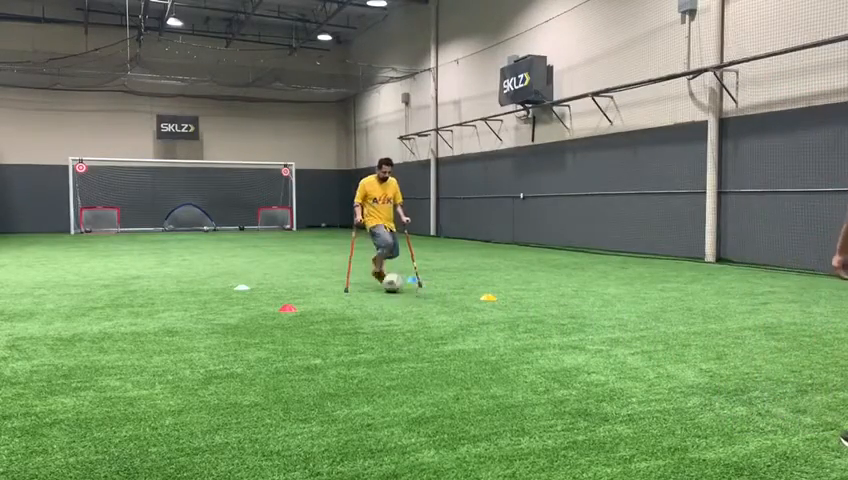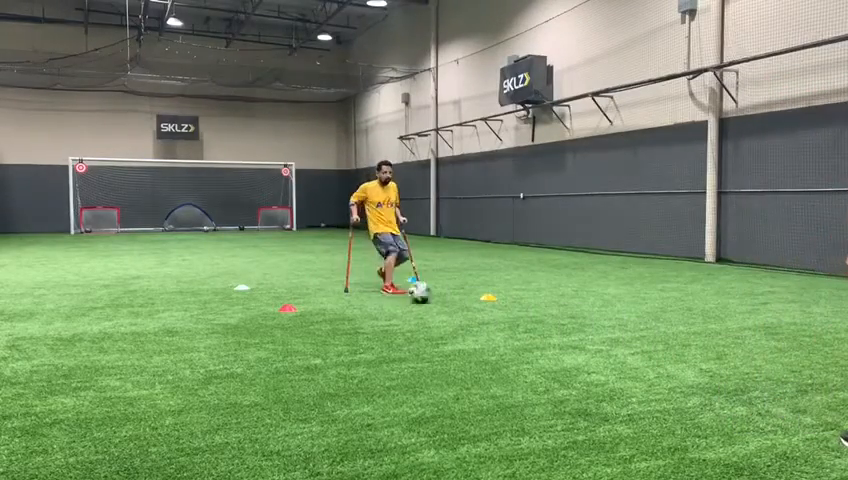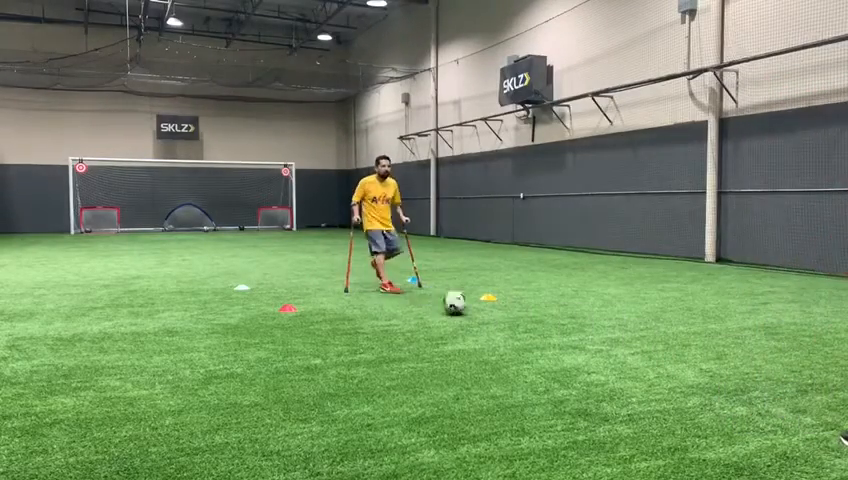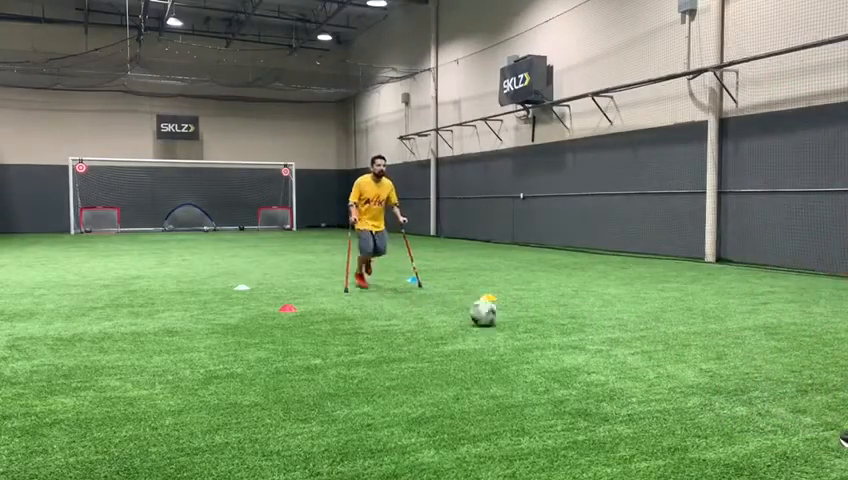
dt=0.2s
person 1, frame 1
left shoulder: (393, 182)
right shoulder: (366, 182)
left elbow: (398, 202)
right elbow: (358, 202)
left wrist: (402, 216)
right wrist: (358, 216)
left hip: (389, 223)
right hip: (374, 222)
left knee: (392, 252)
right knee: (387, 244)
left ankle: (378, 259)
right ankle: (377, 269)
person 1, frame 2
left shoulder: (394, 186)
right shoulder: (367, 187)
right elbow: (353, 200)
left wrist: (400, 217)
right wrist: (354, 215)
left hip: (393, 229)
right hip: (378, 229)
left knee: (404, 255)
right knee: (393, 252)
left ankle: (384, 270)
right ankle: (388, 285)
person 1, frame 3
left shoulder: (393, 183)
right shoulder: (366, 182)
left elbow: (397, 203)
right elbow: (355, 201)
left wrist: (402, 216)
right wrist: (355, 215)
left hip: (387, 224)
right hip: (372, 224)
left knee: (395, 249)
right knee: (380, 250)
left ankle: (376, 262)
right ankle: (385, 283)
person 1, frame 4
left shoulder: (388, 184)
right shoulder: (361, 181)
left elbow: (394, 203)
right elbow: (352, 202)
left wrist: (399, 217)
right wrist: (353, 215)
left hip: (379, 225)
right hip: (363, 224)
left knee: (381, 250)
right knee: (366, 251)
left ankle: (367, 259)
right ankle: (359, 273)
